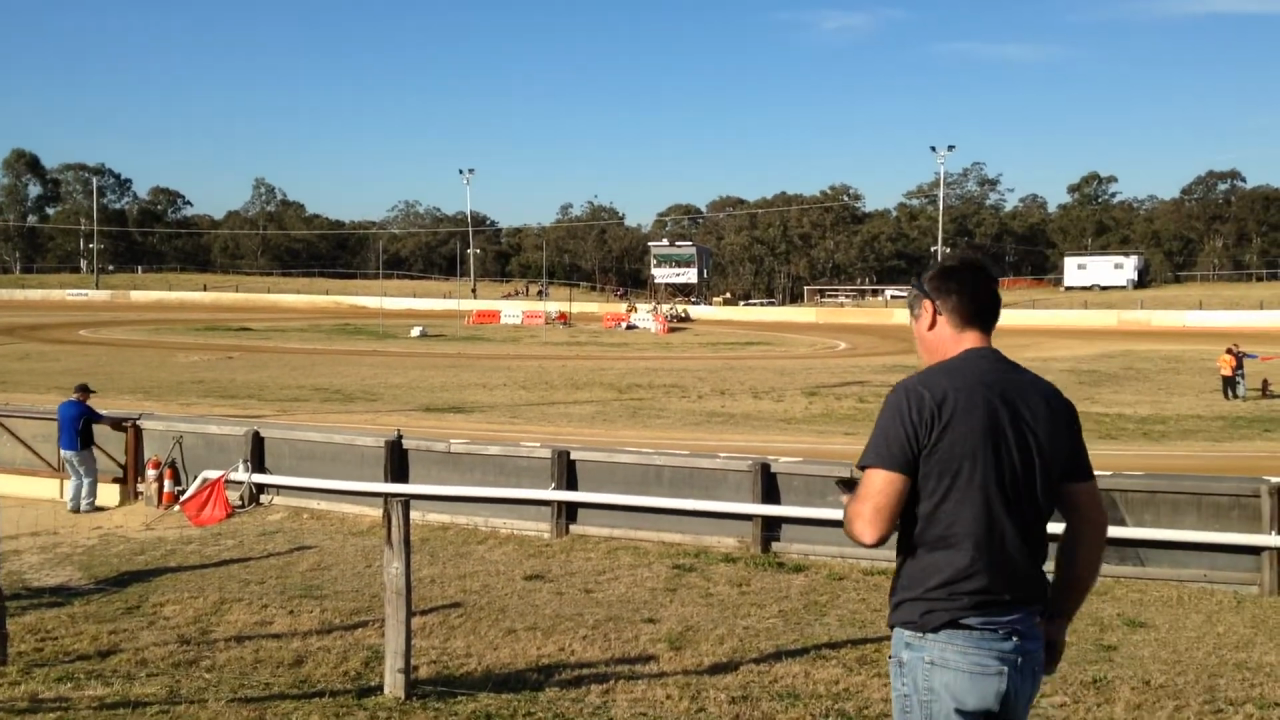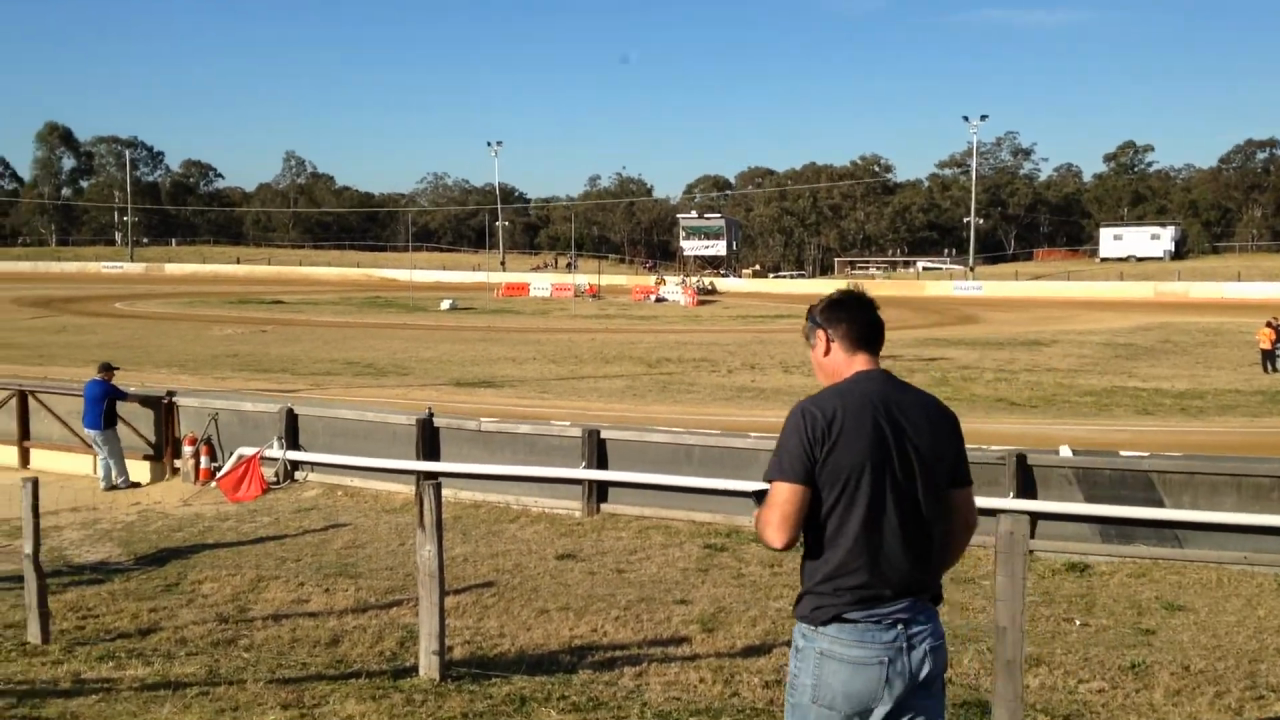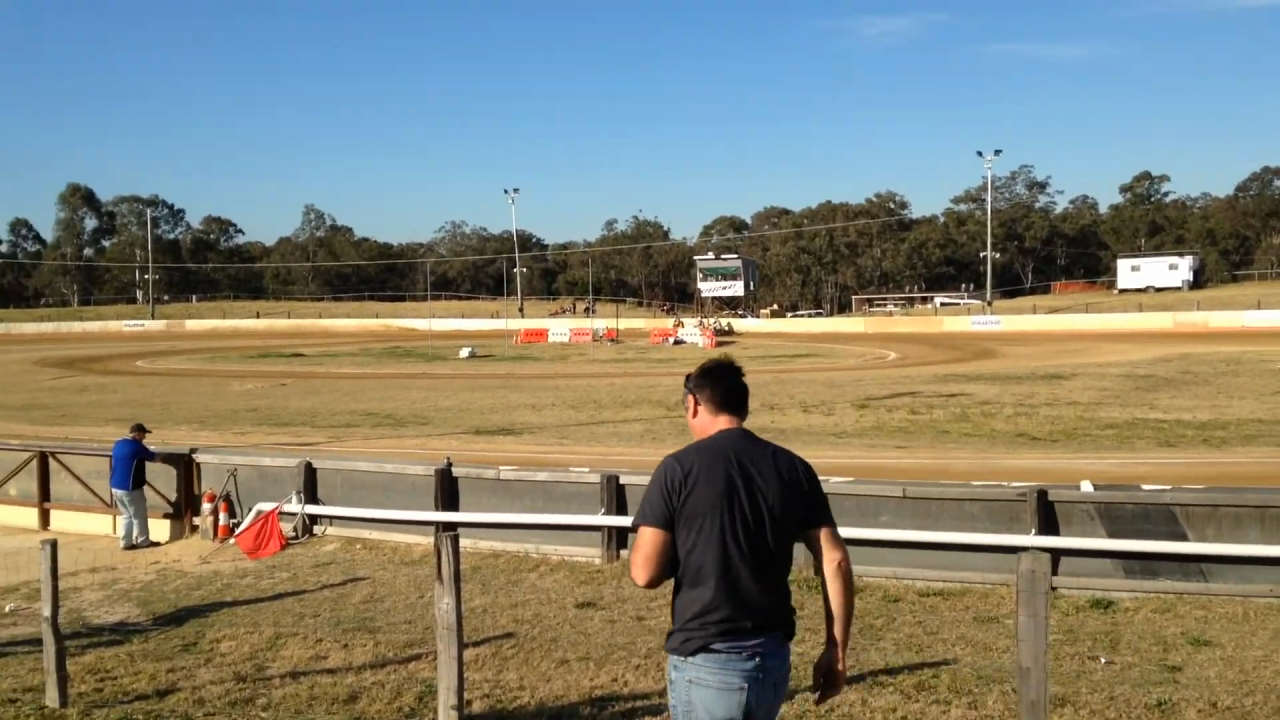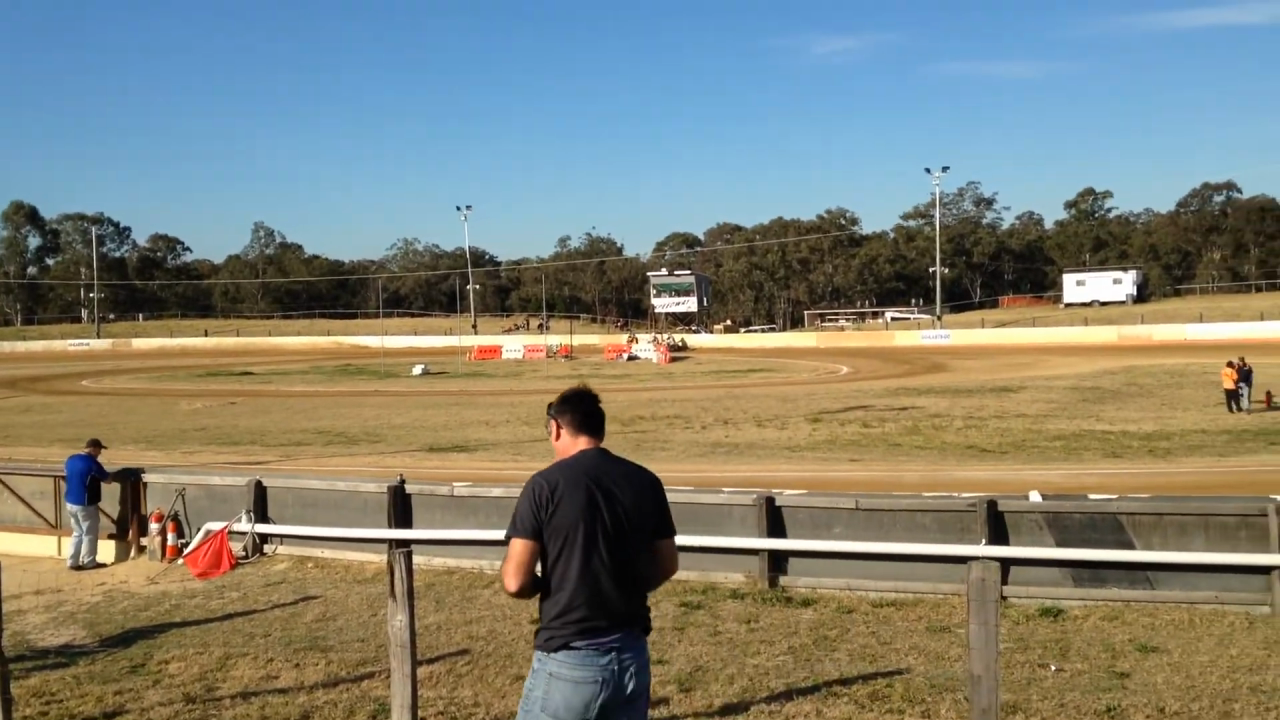
dt=0.5s
person 1, frame 1
left shoulder: (920, 396)
right shoulder: (1050, 401)
left elbow: (870, 525)
right elbow: (1090, 524)
left wrist: (852, 505)
right wrist: (1056, 619)
left hip: (942, 643)
right hip: (1023, 643)
person 1, frame 2
left shoulder: (815, 415)
right shoulder: (937, 415)
left elbow: (780, 532)
right elbow: (961, 523)
left wrist: (764, 512)
left hip: (838, 635)
right hip: (918, 633)
person 1, frame 3
left shoulder: (679, 468)
right shoulder: (793, 468)
left elbow: (645, 573)
right elbow: (836, 562)
right wrist: (836, 649)
left hip: (705, 662)
right hip: (772, 658)
person 1, frame 4
left shoulder: (545, 485)
right shoulder: (645, 482)
left elbow: (515, 581)
right elbow: (666, 565)
left wrist: (546, 583)
left hip: (568, 659)
right hip: (630, 654)
